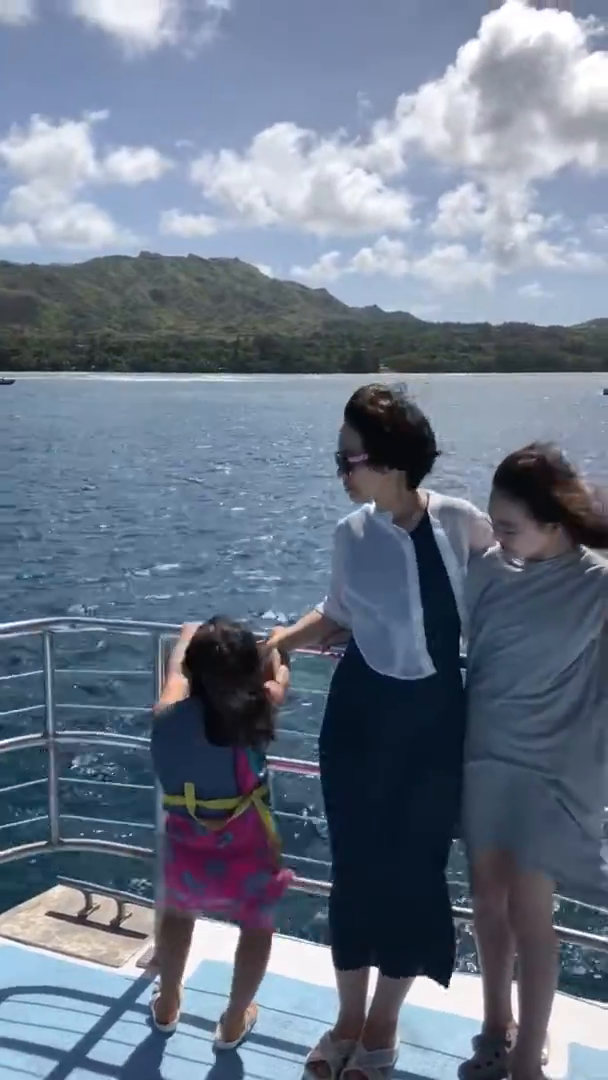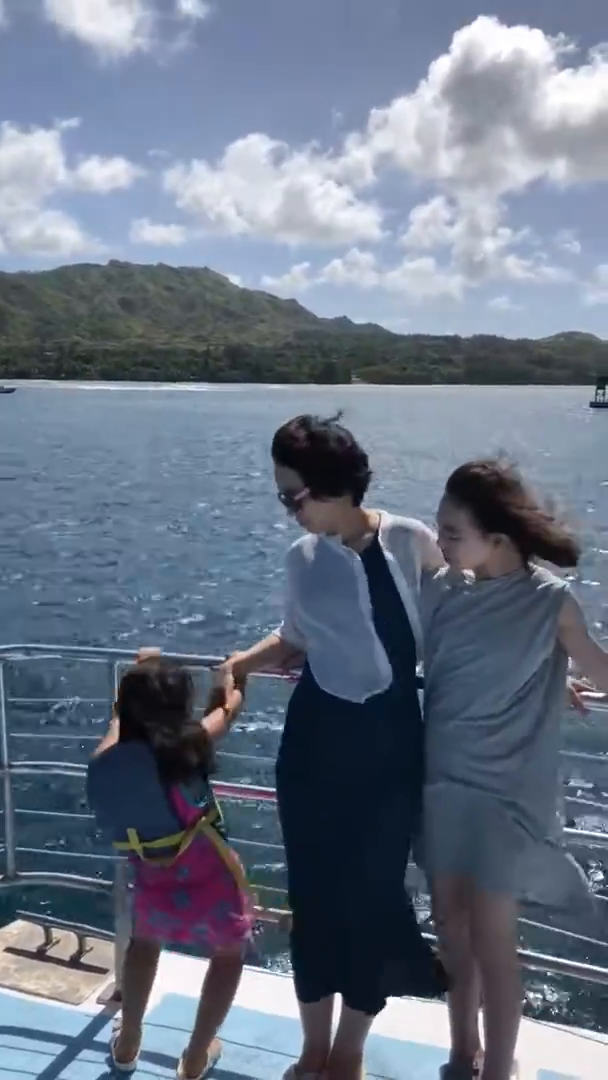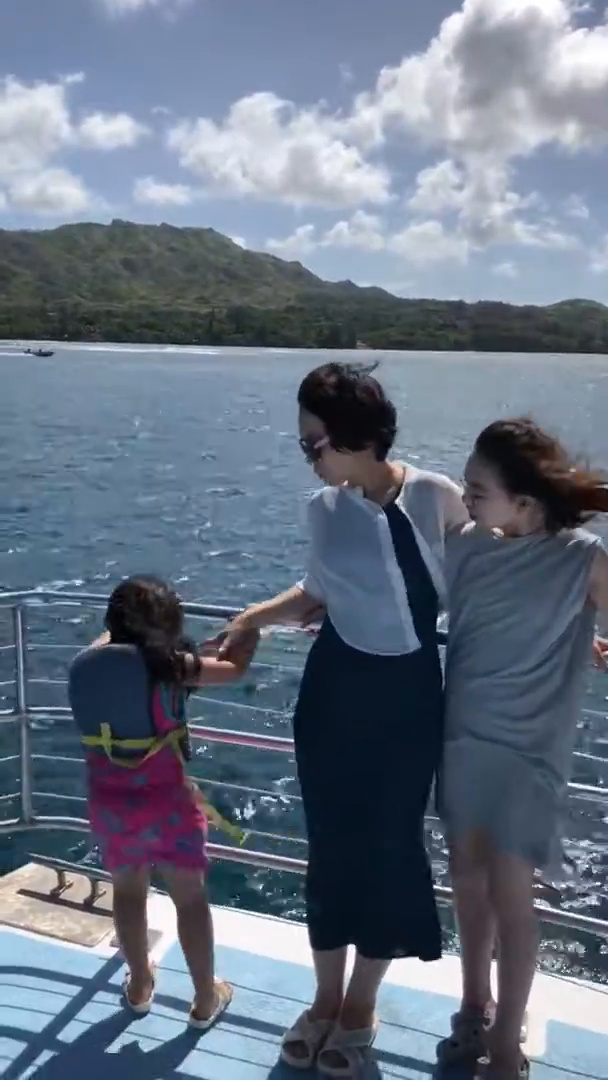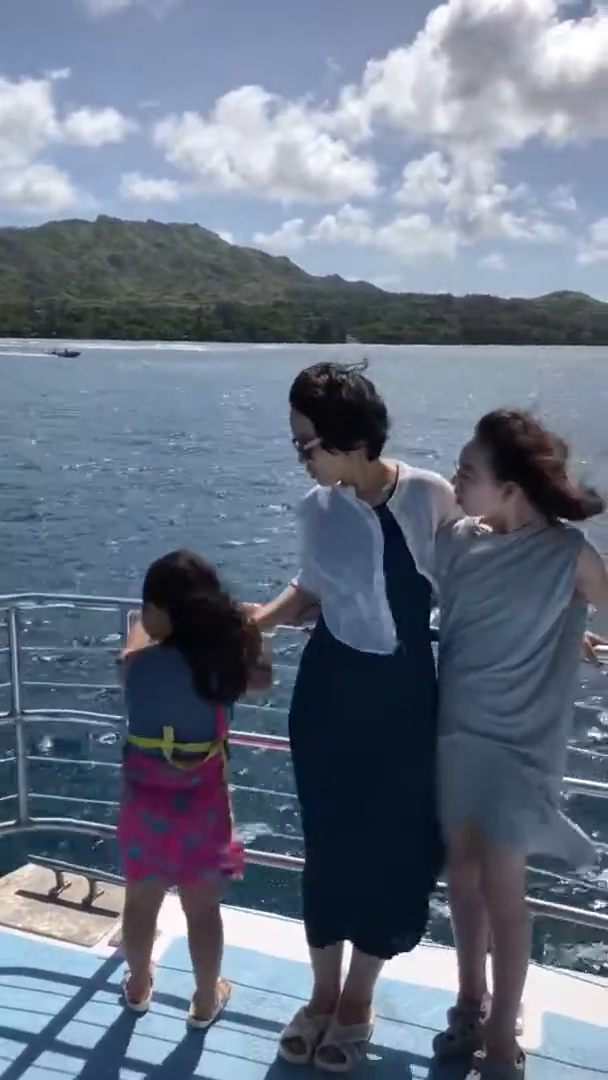
dt=0.7s
person 1, frame 1
left shoulder: (461, 522)
right shoulder: (350, 533)
right wrist: (283, 636)
left hip: (433, 720)
right hip: (359, 714)
left knee: (412, 871)
right knee: (353, 867)
left ankle: (383, 1024)
right ankle: (348, 1017)
person 1, frame 2
left shoulder: (412, 542)
right shoulder: (303, 558)
right wrist: (240, 662)
left hip: (390, 744)
right hip: (315, 740)
left knee: (371, 896)
right knee: (312, 892)
person 1, frame 3
left shoulder: (436, 496)
right shoulder: (325, 508)
right wrist: (256, 615)
left hip: (408, 699)
right hip: (332, 694)
left knee: (388, 850)
right knee: (330, 848)
left ankle: (360, 1005)
right ankle: (325, 996)
person 1, frame 4
left shoulder: (430, 495)
right shoulder: (318, 506)
right wrist: (252, 623)
left hip: (402, 698)
right hip: (326, 693)
left knee: (387, 848)
right knee: (326, 845)
left ankle: (358, 999)
right ankle: (323, 993)
person 2, frame 1
right shoulder: (488, 568)
left hip: (549, 770)
right hip: (484, 756)
left knee: (529, 915)
right knee: (487, 899)
right ankle: (497, 1028)
person 2, frame 2
left shoulder: (549, 600)
right shoulder: (439, 587)
left hip: (506, 792)
right hip: (442, 779)
left knee: (491, 941)
right knee: (450, 924)
person 2, frame 3
right shoulder: (465, 543)
left hip: (527, 749)
right hip: (463, 736)
left knee: (509, 898)
right knee: (468, 880)
right ankle: (475, 1009)
person 2, frame 4
right shoulder: (454, 539)
left hip: (518, 743)
right hip: (454, 731)
left knee: (501, 890)
right knee: (462, 874)
right ankle: (471, 1002)
person 3, frame 1
left shoulder: (168, 716)
right shoulder: (249, 715)
left elbow: (177, 671)
right elbow: (278, 680)
left wrist: (189, 637)
right wrist: (276, 648)
left hip: (187, 852)
right hip: (245, 855)
left knee: (177, 915)
right knee: (257, 928)
left ankle: (167, 1005)
right ankle: (234, 1021)
person 3, frame 2
left shoulder: (103, 762)
right shoulder: (186, 747)
left elbow: (122, 717)
right elbow: (228, 707)
left wrist: (141, 672)
left hip: (155, 888)
right hip: (210, 884)
left knee: (143, 944)
right knee: (229, 953)
left ankle: (127, 1043)
person 3, frame 3
left shoulder: (85, 663)
right shoulder: (169, 663)
right elbow: (235, 669)
right wrist: (249, 630)
left hip: (108, 801)
right hip: (163, 801)
left knee: (128, 889)
right knee: (190, 898)
left ankle: (139, 984)
right ankle: (206, 998)
person 3, frame 4
left shoulder: (138, 664)
right shoulder: (224, 664)
right elbow: (262, 678)
left wrist: (148, 620)
right wrist: (251, 629)
left hip: (145, 804)
right hip: (202, 806)
left knee: (140, 903)
right knee: (203, 909)
left ankle: (138, 985)
right ankle: (206, 1000)
